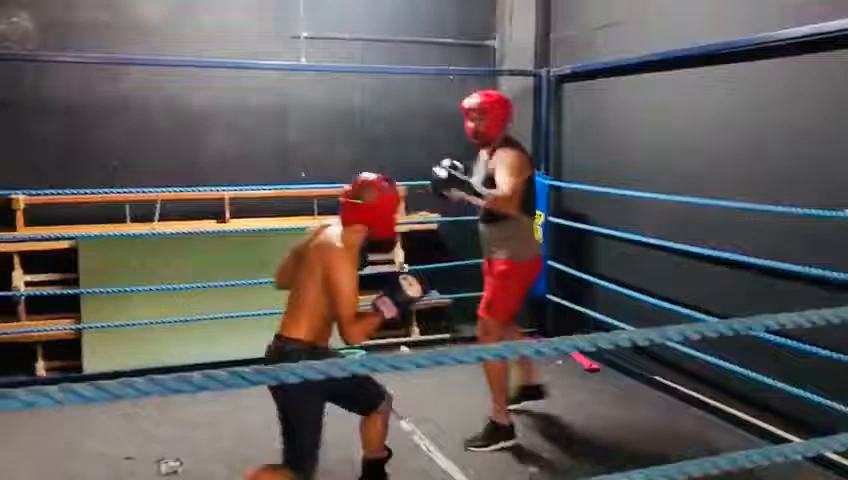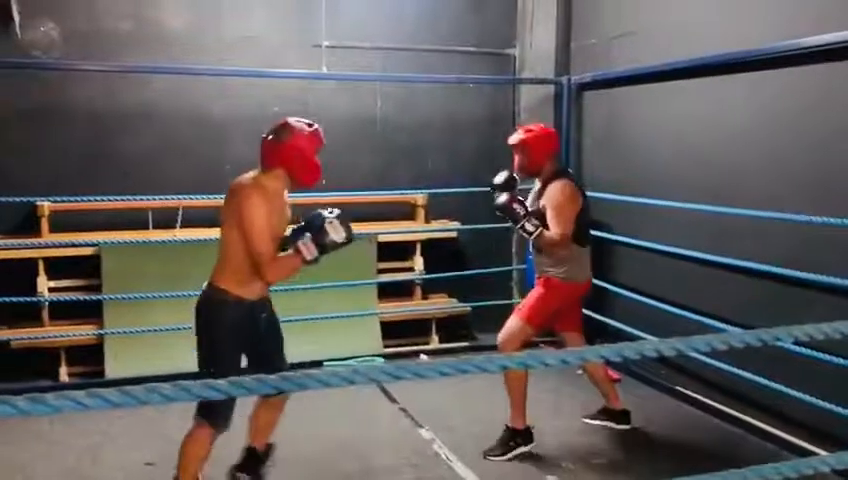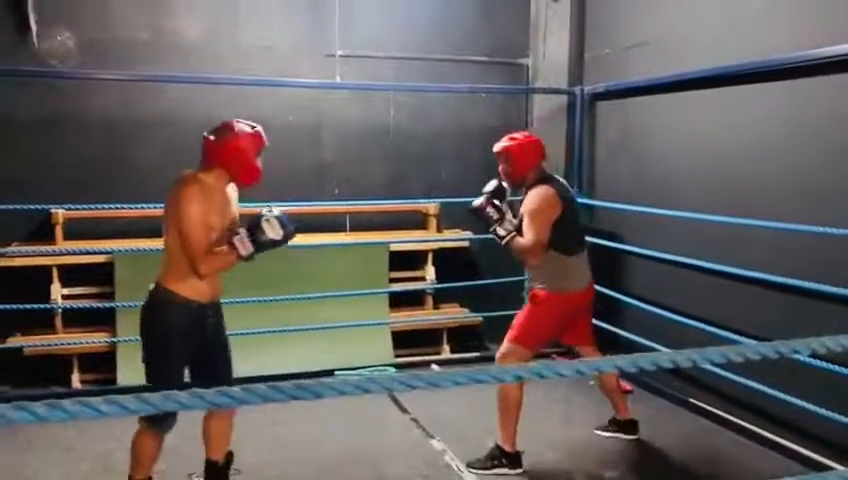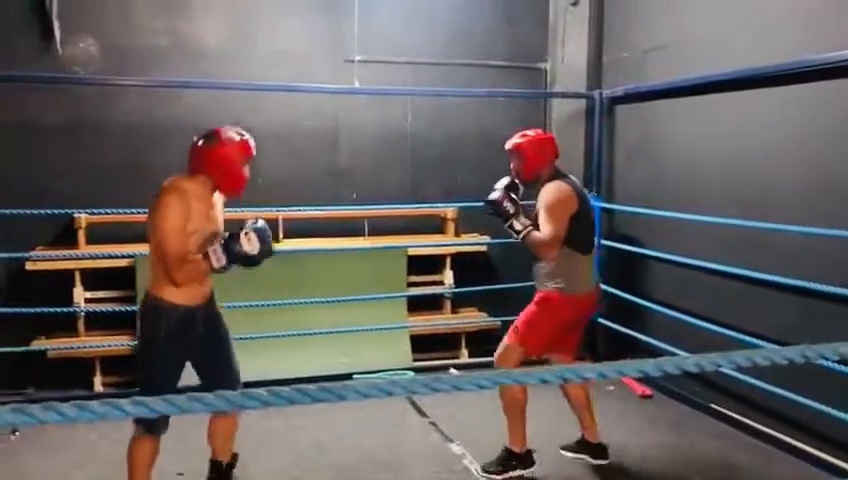
dt=0.4s
person 1, frame 1
left shoulder: (509, 157)
right shoulder: (487, 154)
left elbow: (506, 205)
left wrist: (462, 188)
right wrist: (456, 184)
left hip: (515, 259)
right hip: (498, 255)
left knee: (488, 334)
right knee: (503, 324)
left ankle: (502, 425)
right ankle: (530, 383)
person 1, frame 2
left shoulder: (560, 190)
right shoulder: (545, 183)
left elbow: (559, 243)
right elbow: (541, 223)
left wrist: (522, 219)
right wrist: (511, 200)
left hip: (563, 280)
right hip: (564, 279)
left knee: (508, 340)
right knee: (575, 343)
left ankle: (518, 430)
right ankle: (615, 408)
person 1, frame 3
left shoulder: (540, 196)
right shoulder: (552, 186)
left elbow: (532, 253)
left wrist: (497, 224)
right wrist: (502, 210)
left hip: (554, 293)
right hip: (578, 288)
left knee: (507, 361)
right knee: (589, 354)
left ankle: (507, 453)
right ankle: (624, 419)
person 1, frame 4
left shoulder: (555, 192)
right shoulder: (562, 188)
left elbow: (548, 248)
right elbow: (545, 237)
left wrist: (513, 217)
right wrist: (515, 209)
left hip: (561, 296)
right hip: (577, 293)
left knee: (505, 360)
right knee: (561, 364)
right ankle: (592, 441)
person 2, frame 1
left shoulder: (328, 233)
right shoulder: (340, 254)
left elbow: (283, 278)
right elbow: (352, 333)
right wrist: (390, 303)
left hip: (311, 353)
right hip: (297, 360)
left knee: (378, 404)
person 2, frame 2
left shoulder: (279, 191)
right shoulder: (251, 194)
right elbow: (269, 270)
left wrist: (307, 232)
right wrist: (314, 245)
left hip: (257, 307)
right hip: (224, 309)
left knee: (276, 392)
right knee: (215, 417)
person 2, frame 3
left shoulder: (229, 191)
right shoulder: (191, 191)
right elbow: (202, 264)
left wrist: (262, 233)
right wrist: (250, 240)
left hip: (207, 310)
right hip: (171, 312)
right knee: (160, 419)
person 2, frame 4
left shoulder: (215, 196)
right shoulder: (173, 198)
right elbow: (177, 272)
left wrist: (240, 247)
right wrist: (226, 253)
left hip: (205, 312)
right hip: (166, 317)
right knee: (153, 423)
